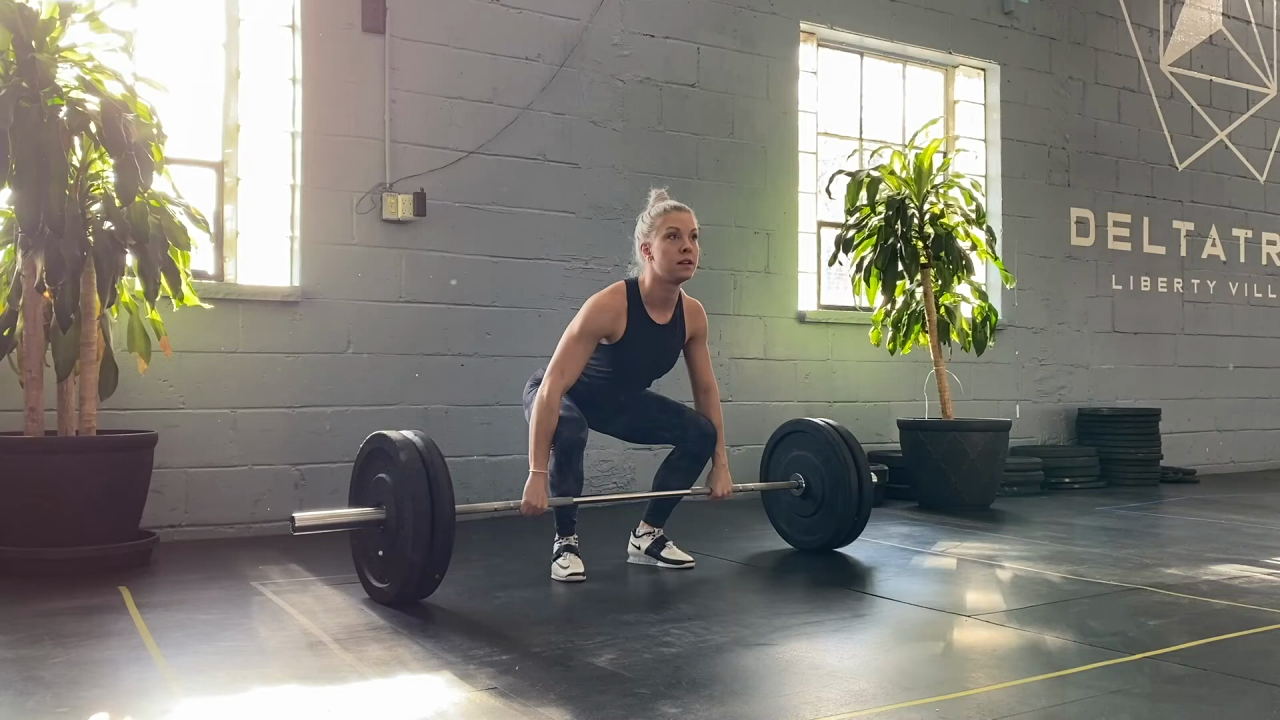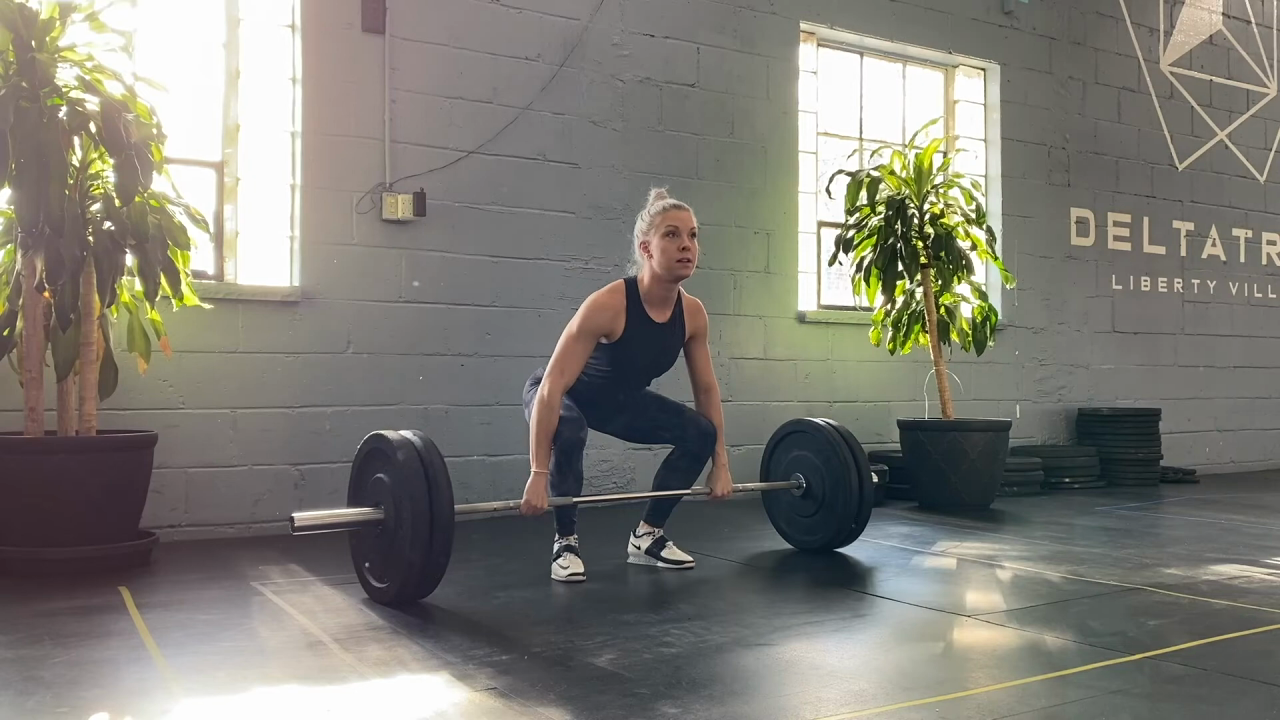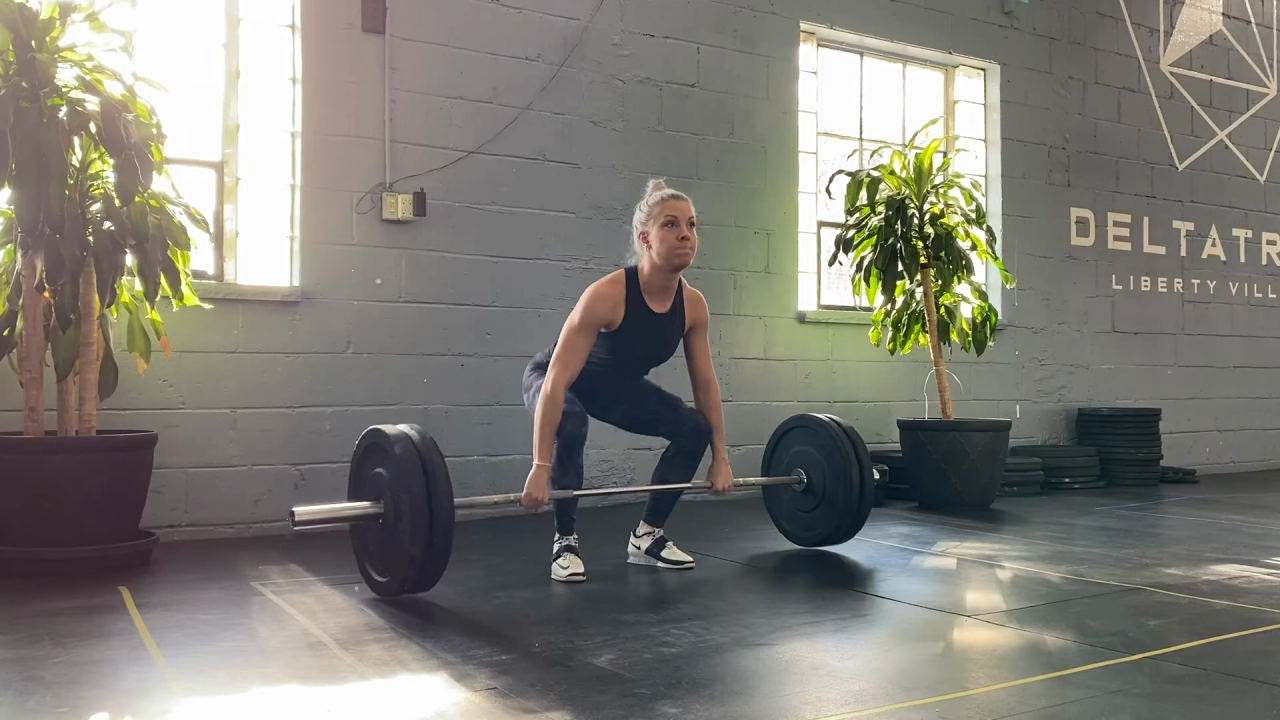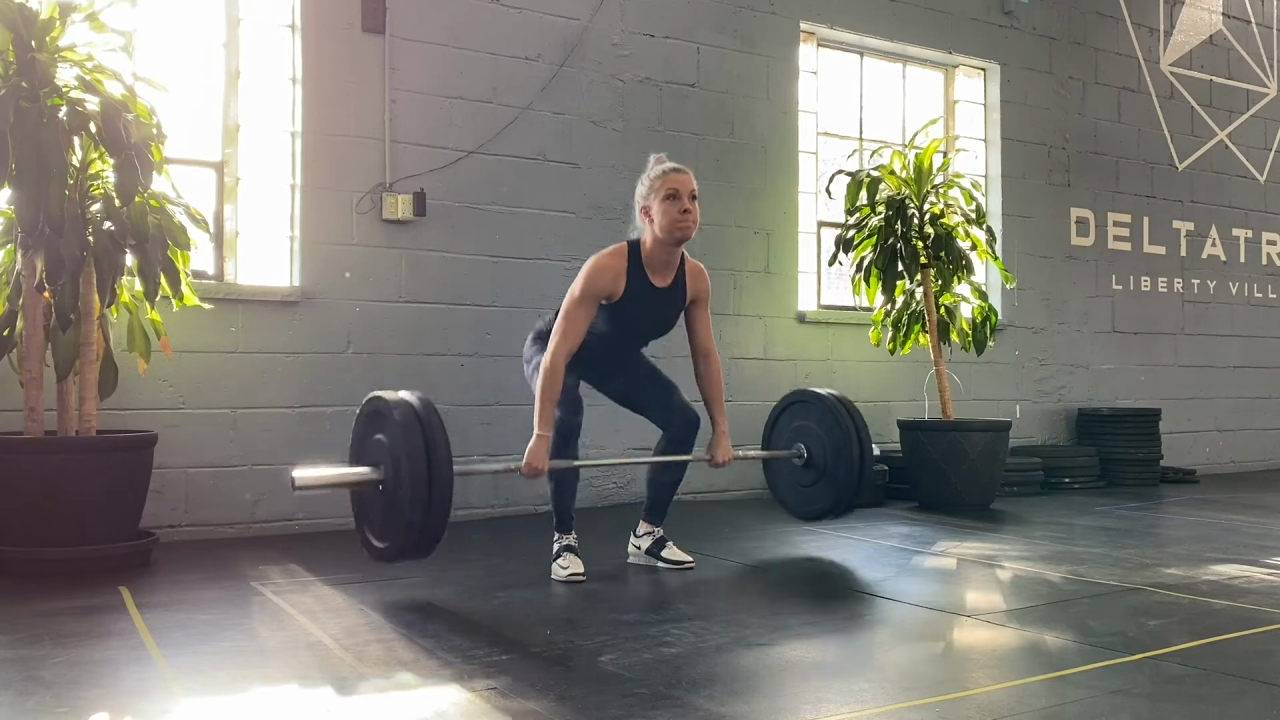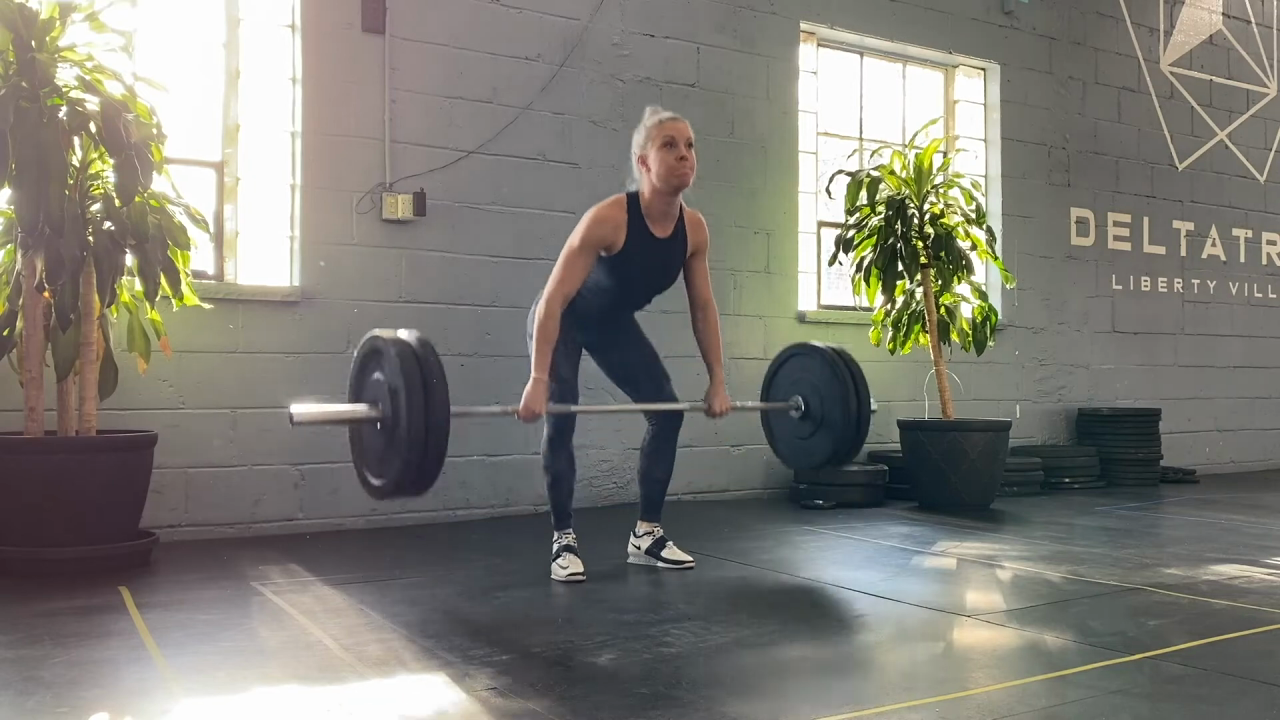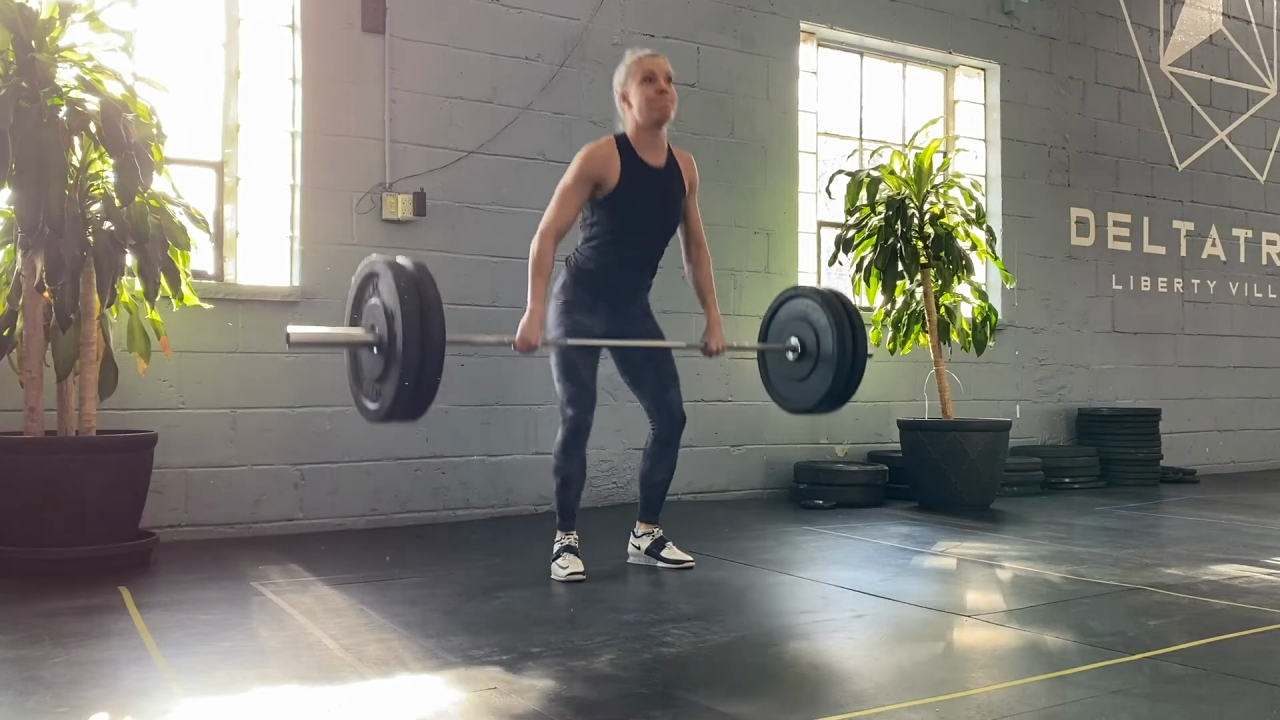
dt=0.2s
person 1, frame 1
left shoulder: (692, 315)
right shoulder: (608, 307)
left elbow: (706, 390)
right elbow: (550, 390)
left wrist: (721, 463)
right wrist: (537, 474)
left hip: (623, 401)
right hip: (570, 397)
left knee: (701, 433)
right knee: (569, 432)
left ankle: (647, 535)
right ankle: (565, 543)
person 1, frame 2
left shoulder: (693, 314)
right shoulder: (606, 306)
left elbow: (706, 389)
right elbow: (552, 388)
left wrist: (720, 462)
right wrist: (538, 474)
left hip: (622, 400)
right hip: (568, 397)
left knee: (701, 432)
right knee: (569, 431)
left ankle: (648, 535)
right ankle: (565, 543)
person 1, frame 3
left shoulder: (693, 305)
right shoulder: (606, 296)
left elbow: (705, 382)
right elbow: (558, 382)
left wrist: (720, 457)
right wrist: (541, 468)
left hip: (620, 386)
right hip: (557, 378)
left knee: (694, 429)
right knee: (571, 426)
left ankle: (648, 535)
right ankle: (565, 542)
person 1, frame 4
left shoulder: (695, 277)
right shoulder: (608, 267)
left elbow: (705, 355)
right elbow: (559, 354)
left wrist: (721, 432)
right wrist: (541, 437)
left hip: (618, 356)
right hip: (557, 350)
left knee: (683, 422)
right knee: (567, 421)
left ankle: (648, 535)
right ankle: (564, 542)
person 1, frame 5
left shoulder: (693, 227)
right shoulder: (609, 217)
left elbow: (703, 306)
right elbow: (553, 299)
left wrist: (717, 380)
right wrist: (537, 382)
left hip: (617, 323)
right hip: (568, 320)
left knee: (668, 414)
right knee: (563, 417)
left ankle: (647, 535)
right ankle: (564, 541)
person 1, frame 6
left shoulder: (683, 166)
right shoulder: (601, 156)
left elbow: (695, 247)
right elbow: (547, 236)
left wrist: (712, 318)
right wrist: (533, 313)
left hip: (633, 304)
right hip: (581, 300)
left knee: (670, 416)
right knee: (579, 416)
left ankle: (647, 534)
right ankle: (566, 540)
